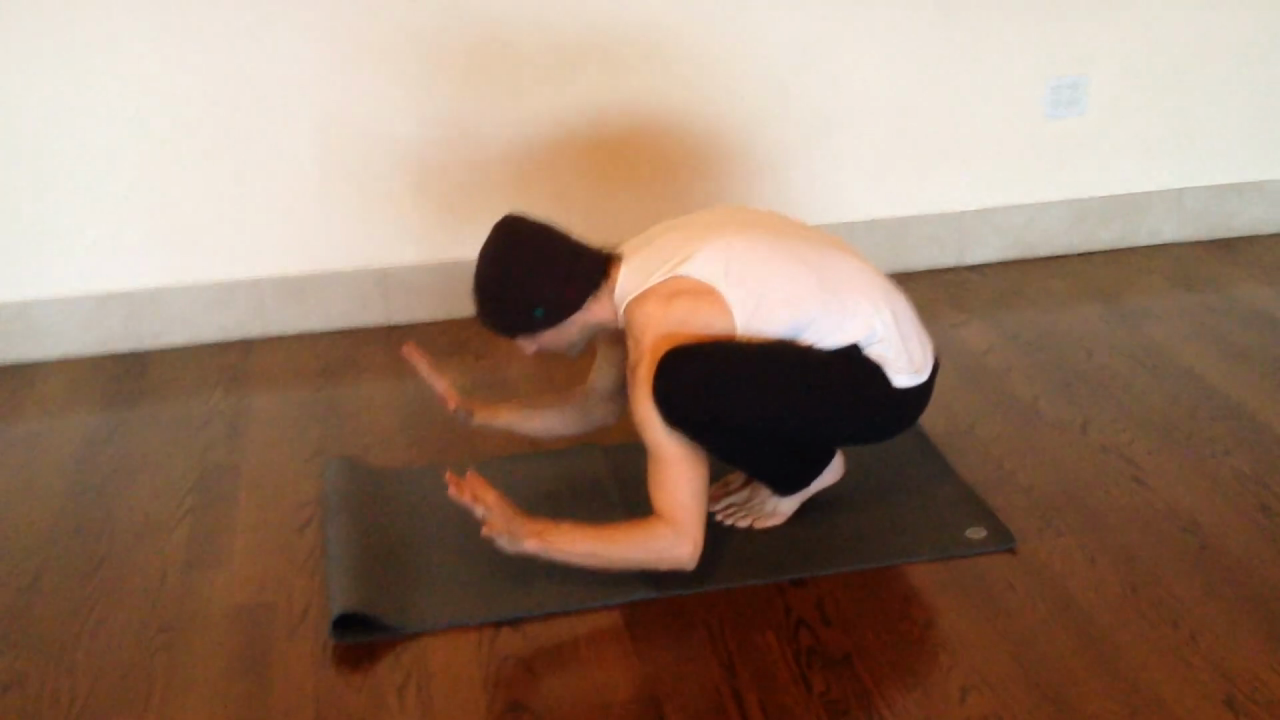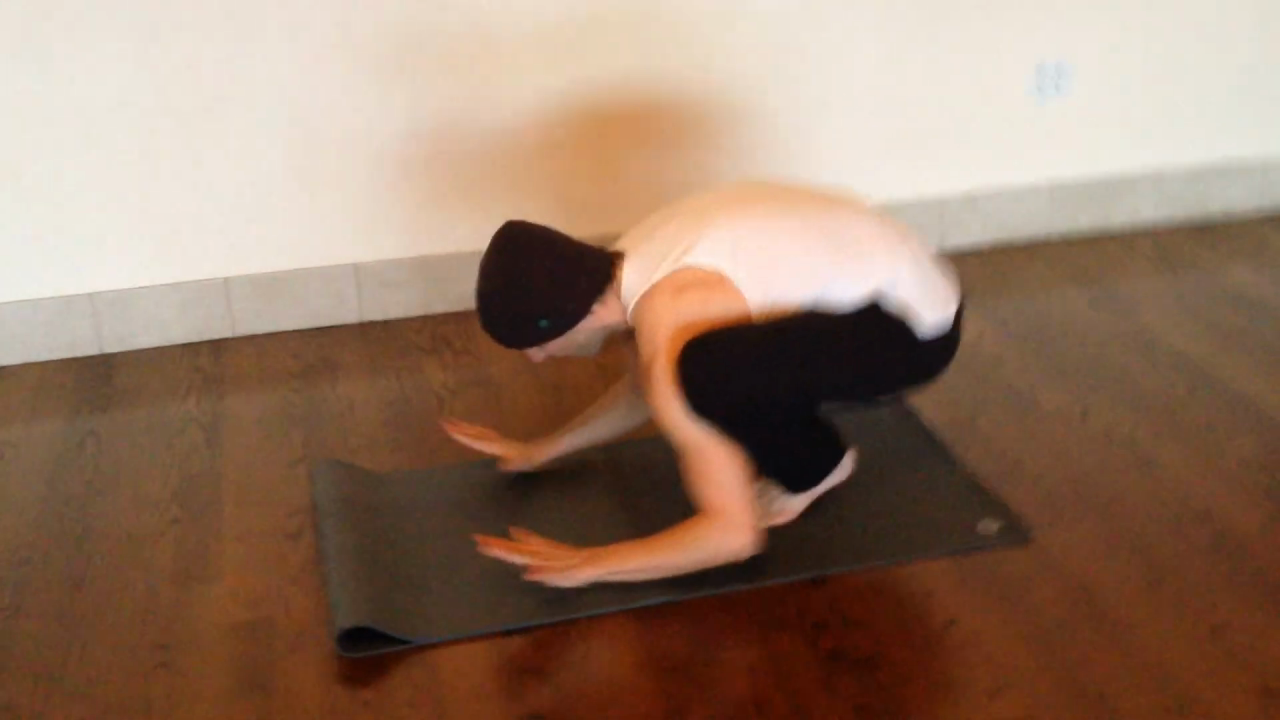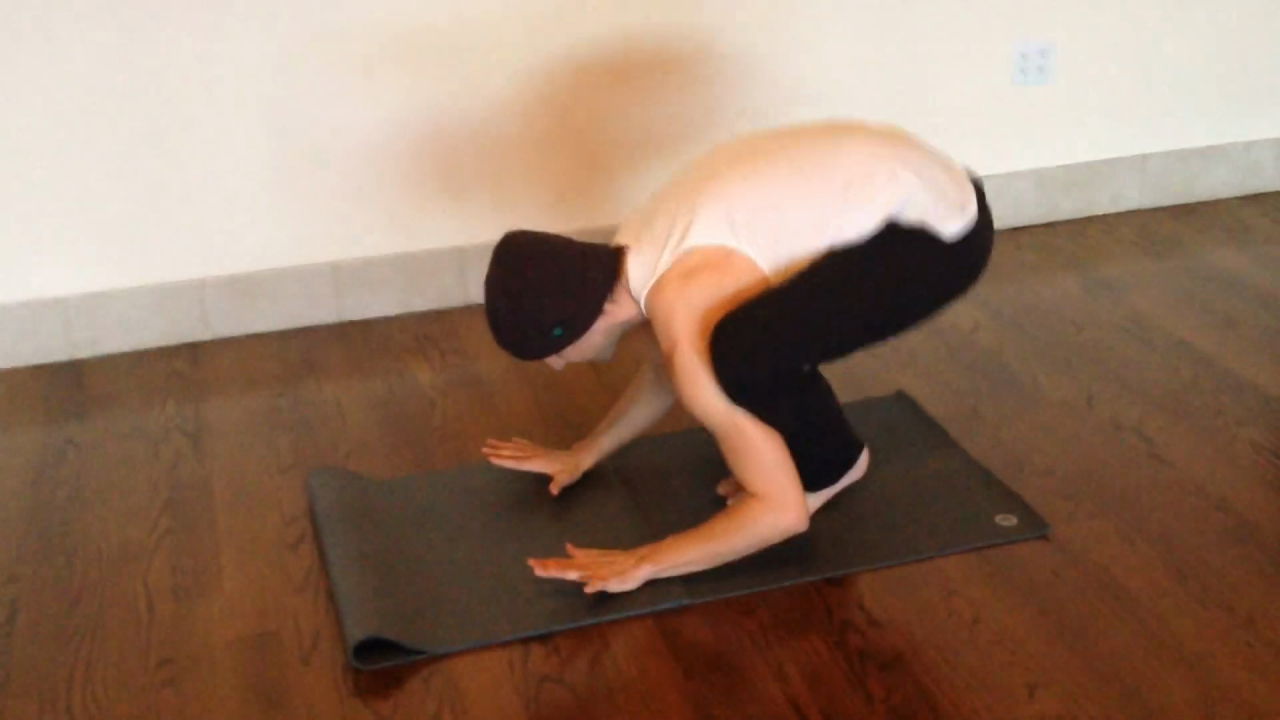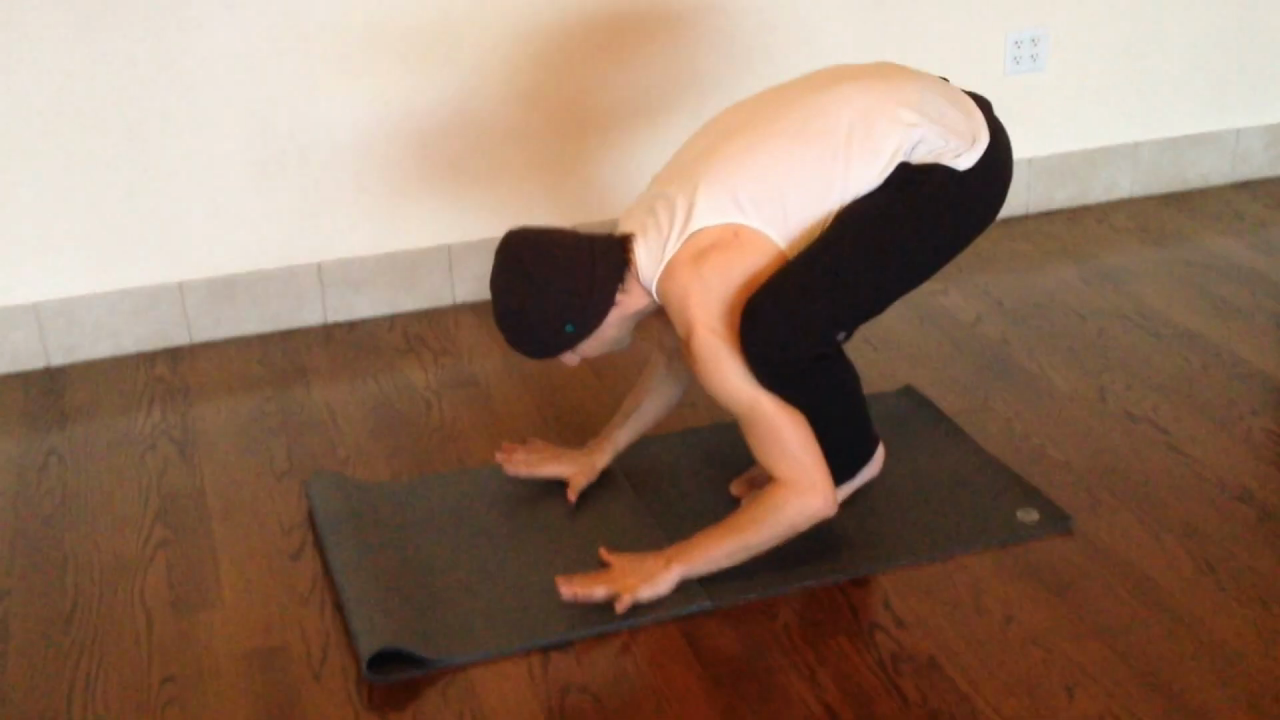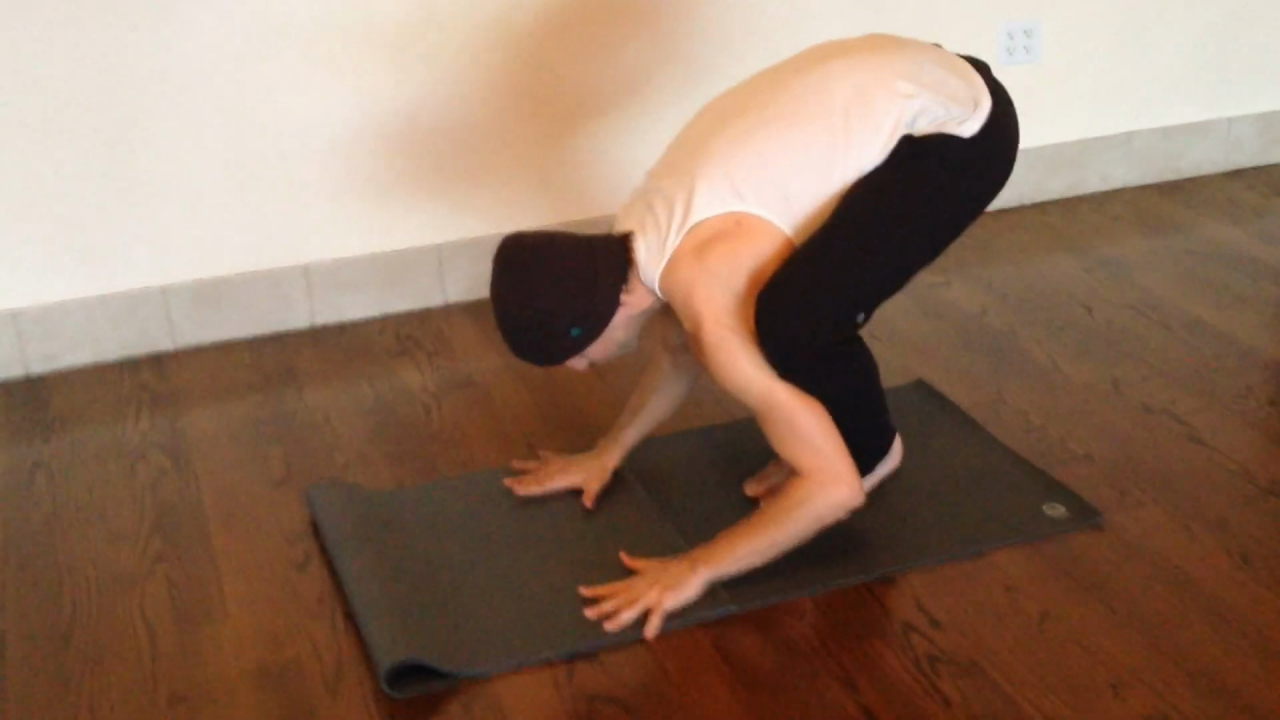
dt=0.3s
person 1, frame 1
left shoulder: (658, 340)
right shoulder: (627, 274)
left elbow: (680, 543)
right elbow: (599, 402)
left wrist: (530, 535)
right wrist: (481, 413)
left hip: (888, 380)
right hip: (859, 329)
left knee: (682, 383)
left ankle: (804, 472)
right ankle: (789, 453)
person 1, frame 2
left shoulder: (671, 338)
right shoulder: (634, 264)
left elbow: (735, 532)
right elbow: (646, 392)
left wrist: (583, 564)
right wrist: (540, 450)
left hip: (913, 324)
right hip: (884, 276)
left knee: (705, 371)
left ankle: (815, 468)
right ankle: (802, 450)
person 1, frame 3
left shoulder: (687, 321)
right shoulder: (634, 252)
left elbow: (783, 511)
left wrist: (641, 563)
right wrist: (583, 454)
left hip: (940, 225)
left knee: (744, 351)
left ankle: (830, 466)
right ankle: (798, 452)
person 1, frame 4
left shoulder: (705, 309)
right shoulder: (640, 239)
left elbow: (811, 495)
right elbow: (679, 354)
left wrist: (670, 564)
right wrist: (599, 451)
left hip: (954, 158)
right hip: (900, 111)
left knee: (776, 332)
left ankle: (850, 458)
right ankle: (815, 441)
person 1, frame 5
left shoulder: (710, 297)
right shoulder: (640, 232)
left elbow: (836, 486)
right elbow: (680, 348)
left wrist: (695, 569)
right wrist: (608, 453)
left hip: (959, 127)
right hip: (888, 79)
left knee: (794, 320)
left ankle: (871, 449)
right ankle: (828, 429)
